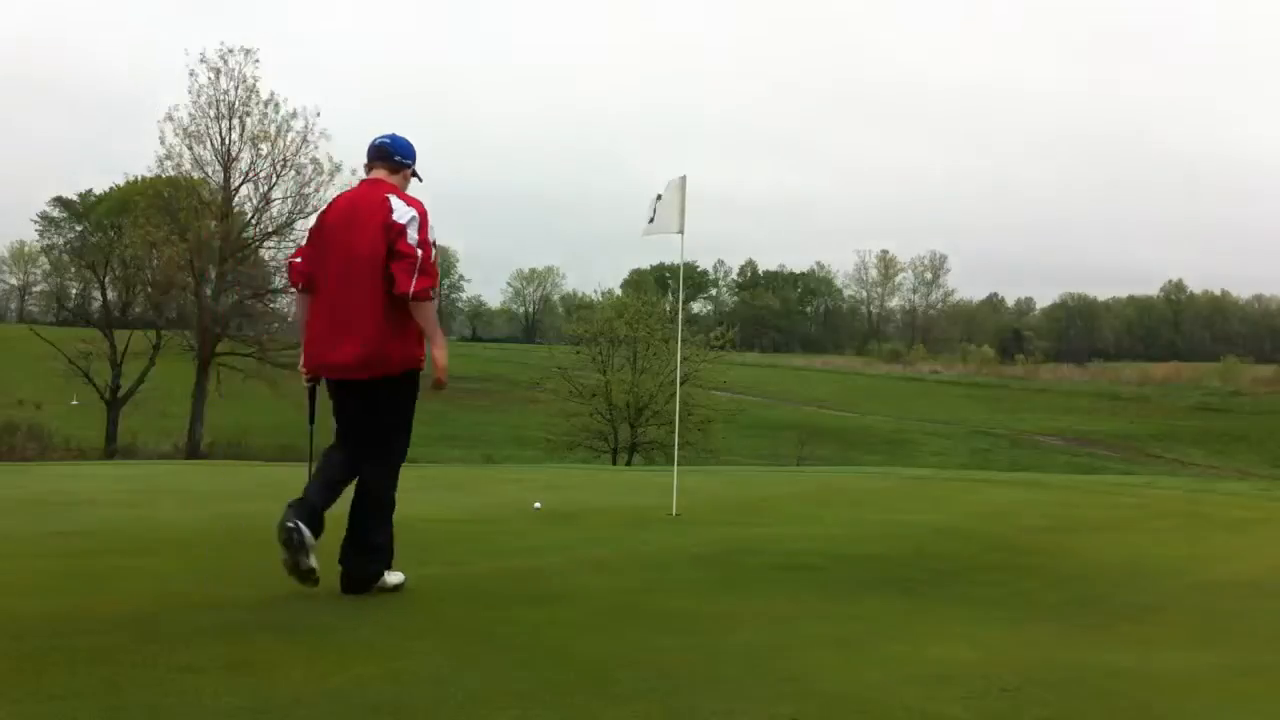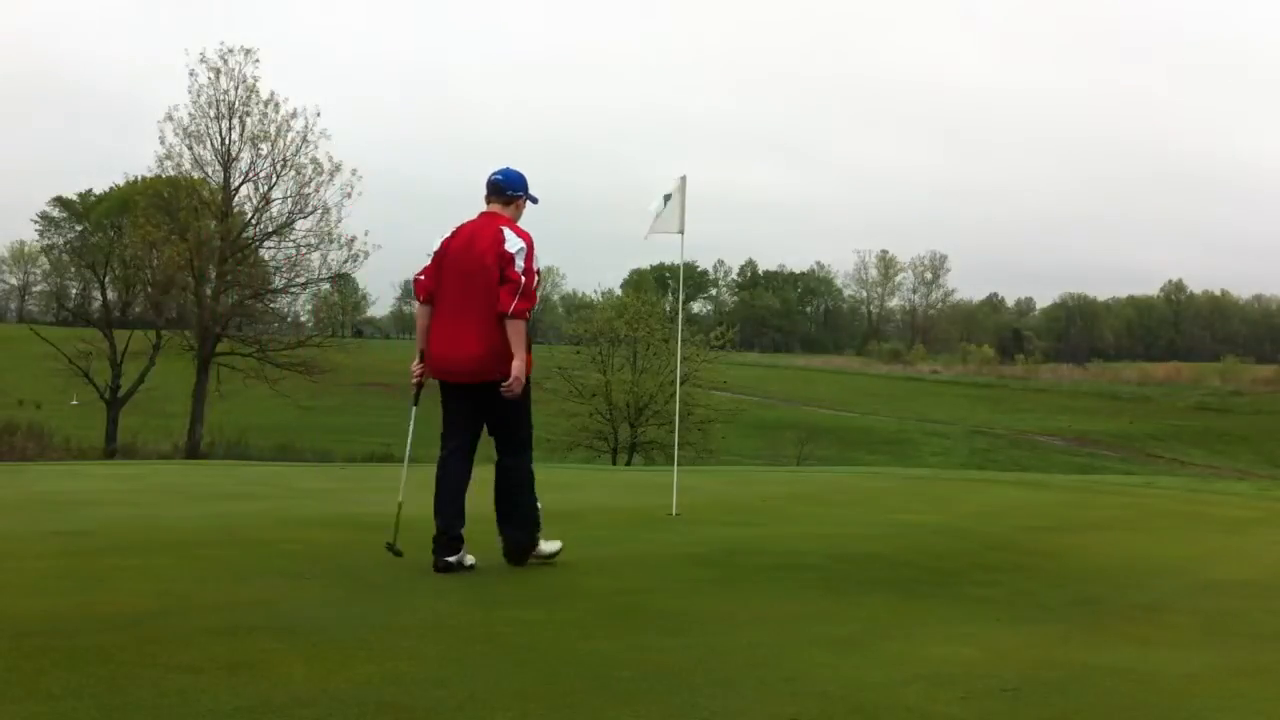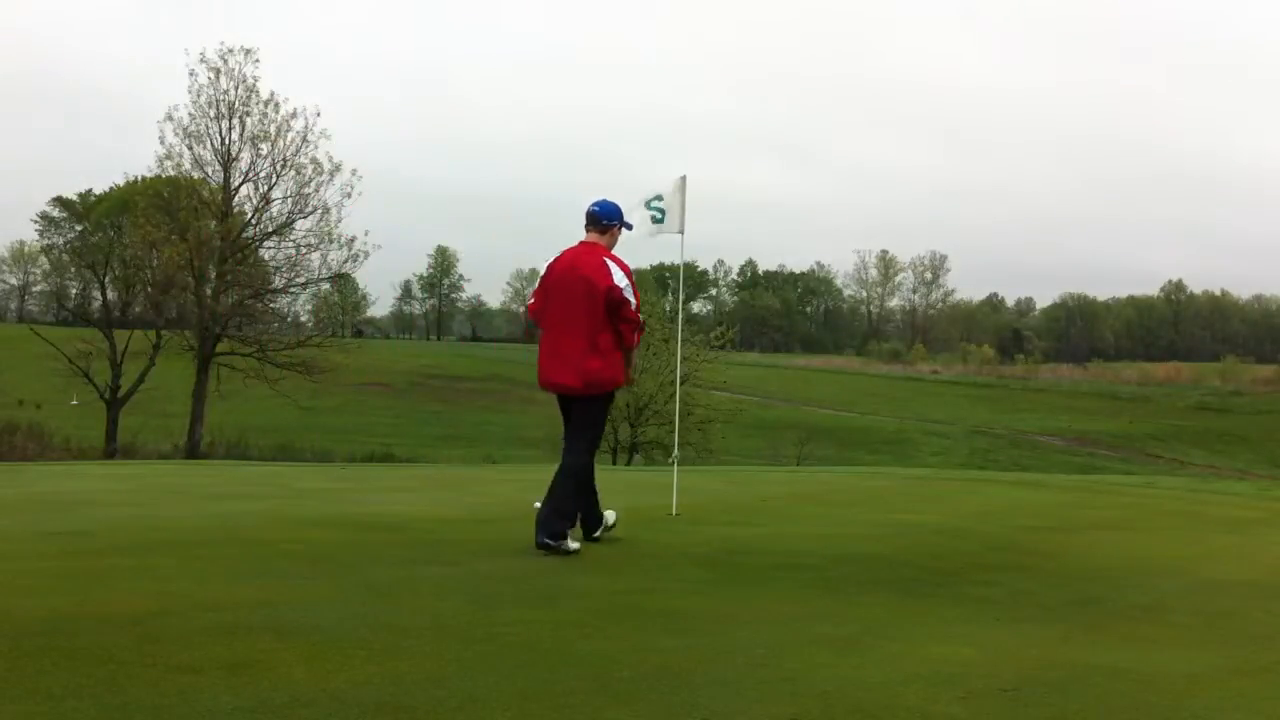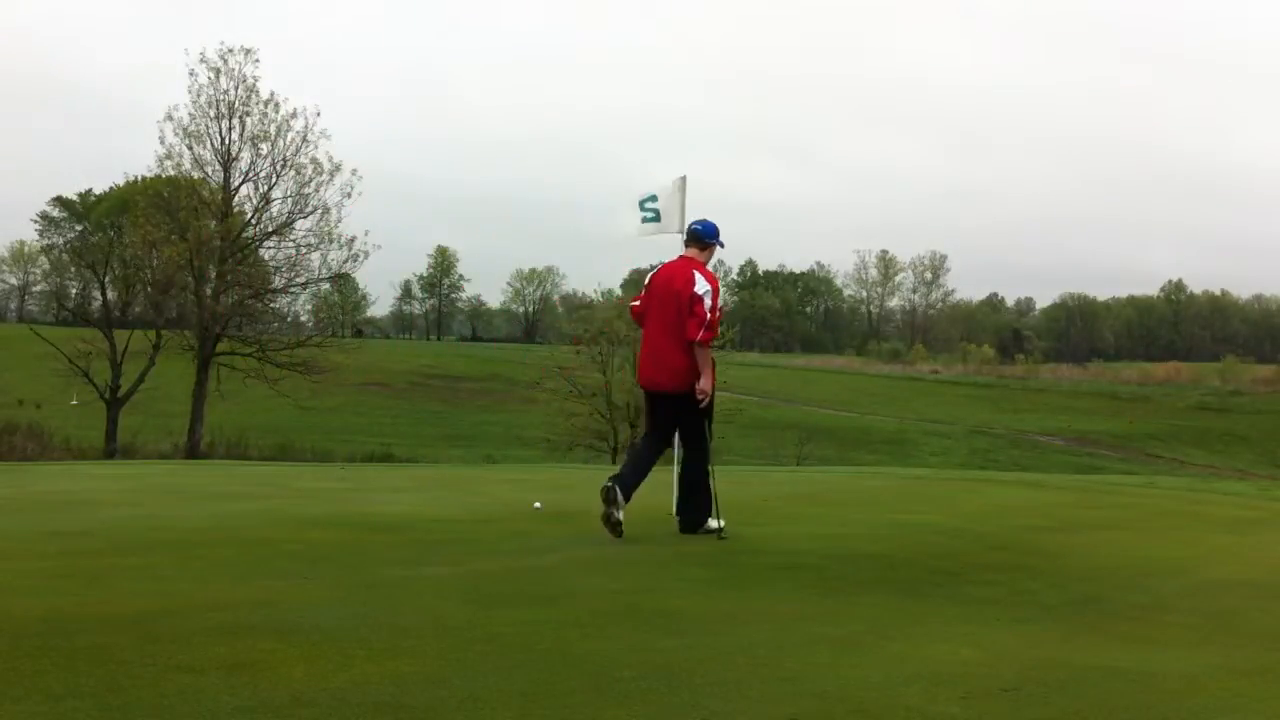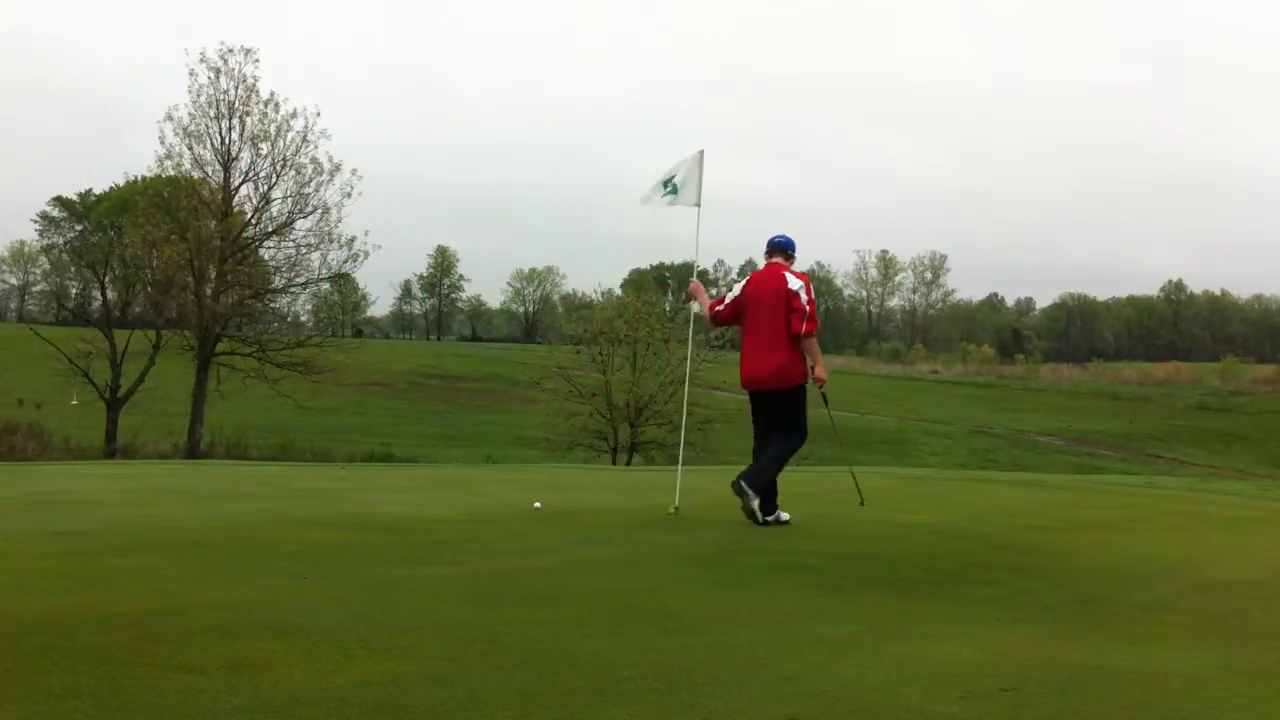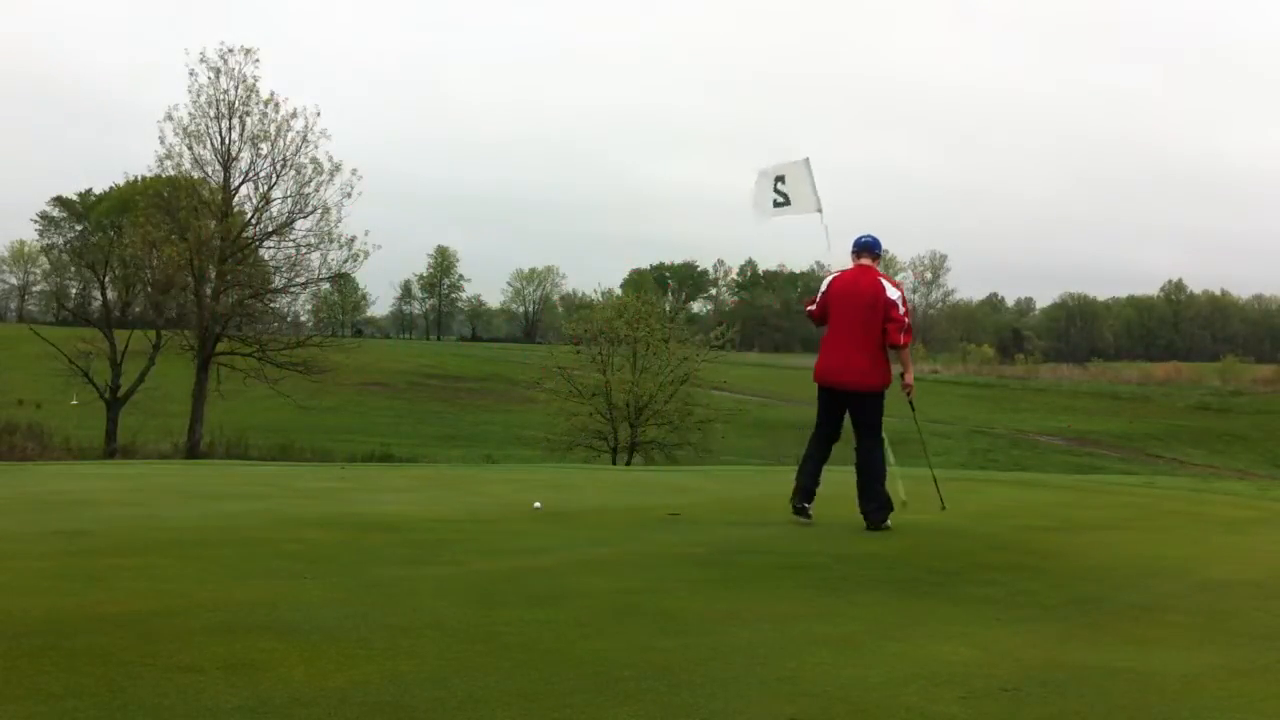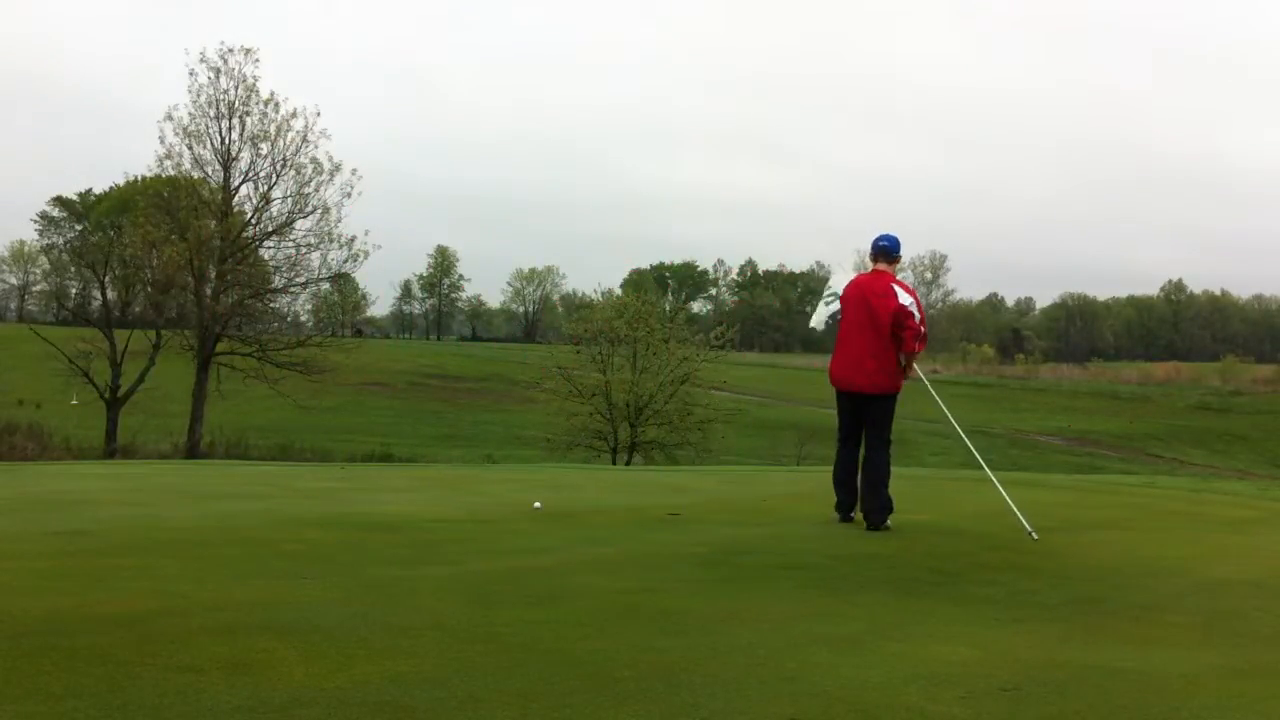
dt=0.7s
person 1, frame 1
left shoulder: (331, 209)
right shoulder: (404, 210)
left elbow: (303, 282)
right elbow: (415, 284)
left wrist: (308, 349)
right wrist: (436, 345)
left hip: (333, 352)
right hip: (387, 354)
left knee: (349, 446)
right knee: (383, 456)
left ankle: (304, 516)
right ankle: (365, 568)
person 1, frame 2
left shoulder: (453, 238)
right shoulder: (515, 239)
left elbow: (426, 297)
right elbow: (515, 304)
left wrist: (424, 353)
right wrist: (520, 358)
left hip: (452, 362)
right hip: (495, 363)
left knee: (455, 449)
right knee: (514, 447)
left ankle: (448, 548)
right ankle: (522, 540)
person 1, frame 3
left shoulder: (554, 264)
right shoulder: (614, 269)
left elbow: (536, 313)
right elbow: (629, 327)
right wrist: (628, 364)
left hip: (557, 371)
right hip: (597, 373)
left knee: (577, 443)
right knee: (582, 449)
left ankle: (591, 519)
right ankle: (553, 529)
person 1, frame 4
left shoulder: (658, 273)
right shoulder: (704, 280)
left elbow: (639, 313)
right elbow: (701, 332)
right wrist: (706, 375)
left hip: (653, 373)
right hip: (687, 376)
left knee: (654, 439)
right knee: (696, 444)
left ankle: (618, 488)
right ankle: (695, 517)
person 1, frame 5
left shoulder: (747, 284)
right shoulder: (796, 281)
left elbow: (717, 315)
right elbow: (804, 327)
left wrist: (700, 296)
right wrist: (817, 363)
left hip: (754, 375)
right hip: (787, 374)
left knee: (764, 439)
right knee: (792, 435)
left ankle: (767, 510)
right ankle: (751, 482)
person 1, frame 6
left shoulder: (833, 281)
right shoulder: (889, 288)
left elbow: (815, 315)
right elbow: (898, 335)
right wrist: (908, 371)
left hip: (831, 374)
right hip: (869, 378)
left knee: (822, 436)
right knee: (870, 445)
left ankle: (803, 497)
right ankle: (876, 515)
person 1, frame 7
left shoulder: (850, 287)
right shoulder: (903, 295)
right elbow: (914, 342)
right wrist: (906, 368)
left hip: (845, 377)
right hip: (881, 381)
left knee: (847, 443)
right knee: (877, 447)
left ankle: (846, 507)
right ankle: (875, 514)
